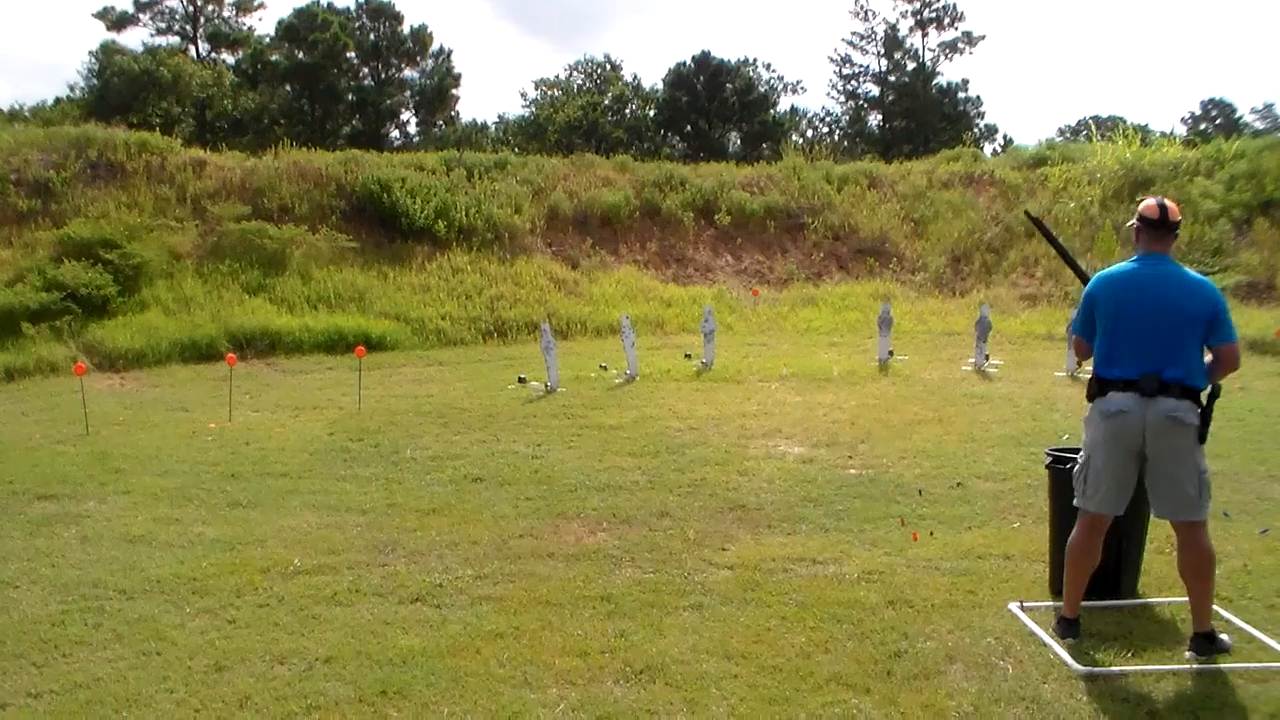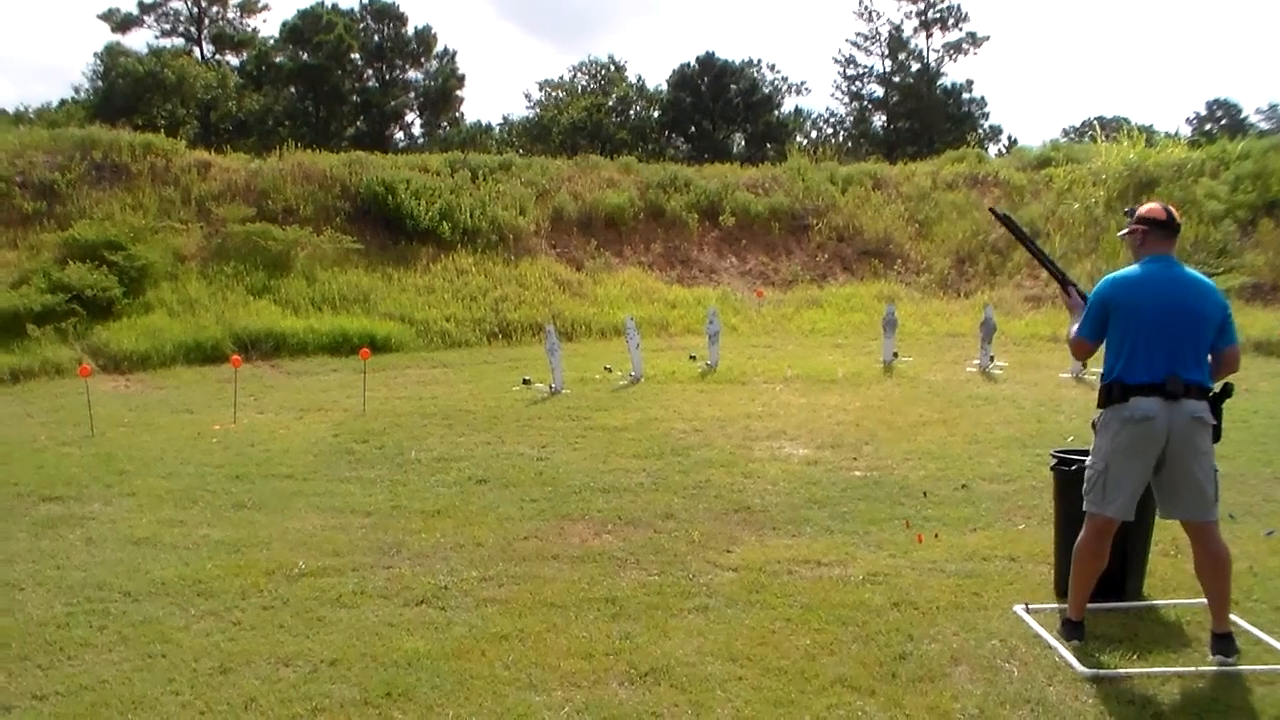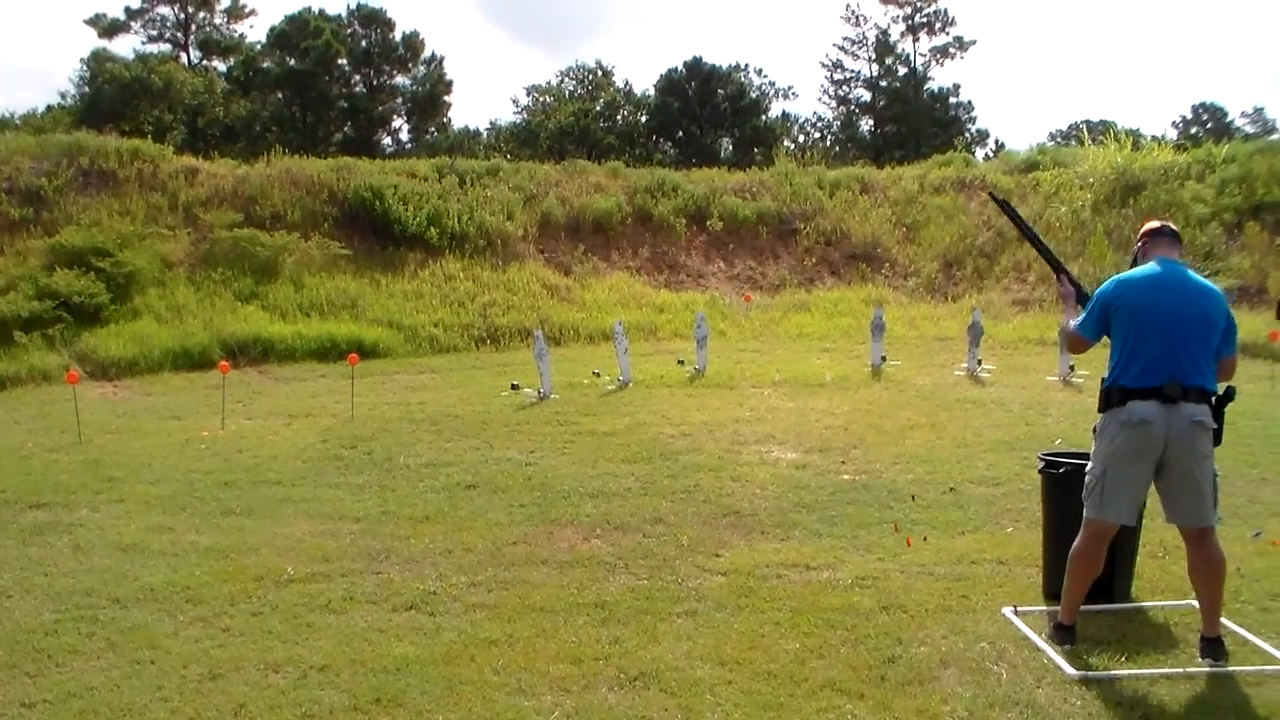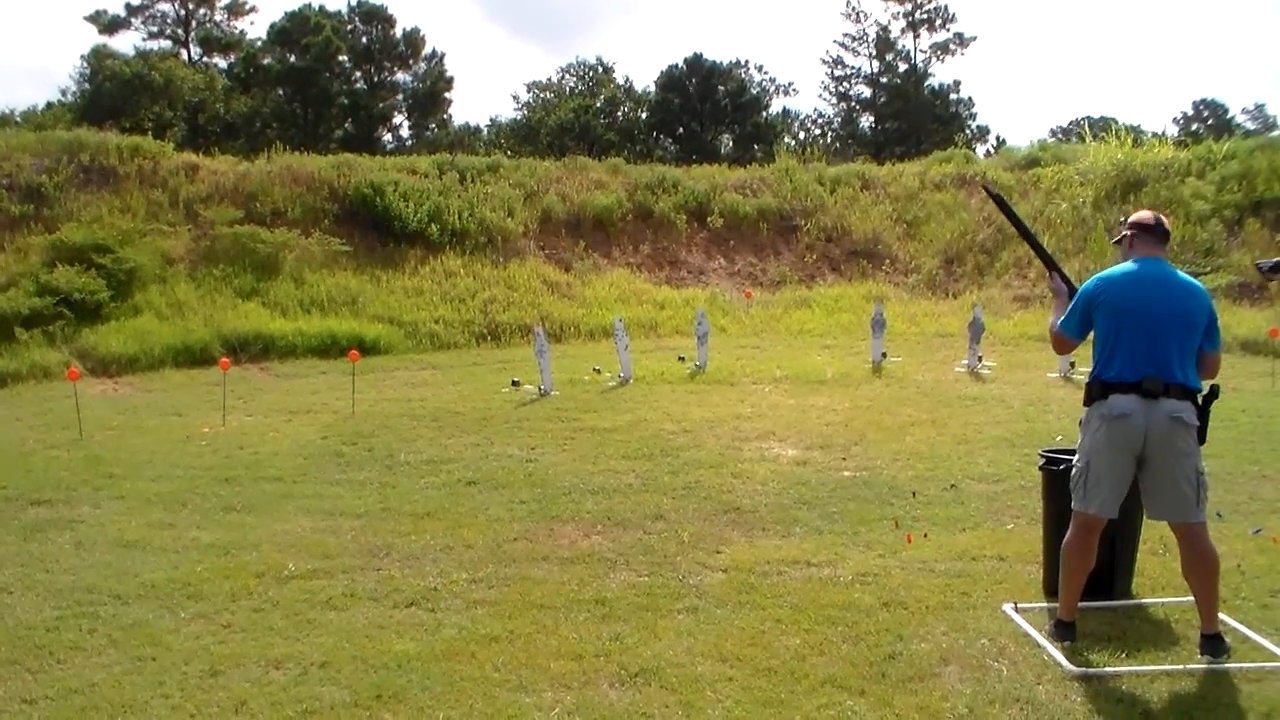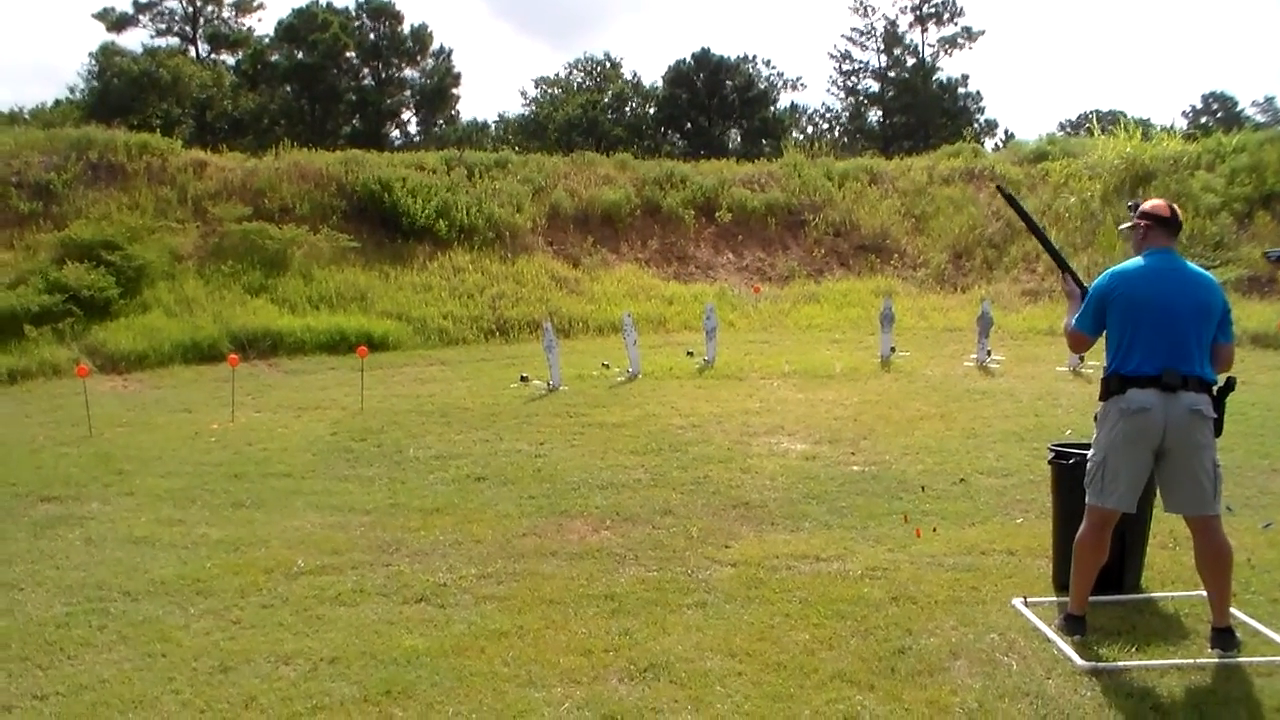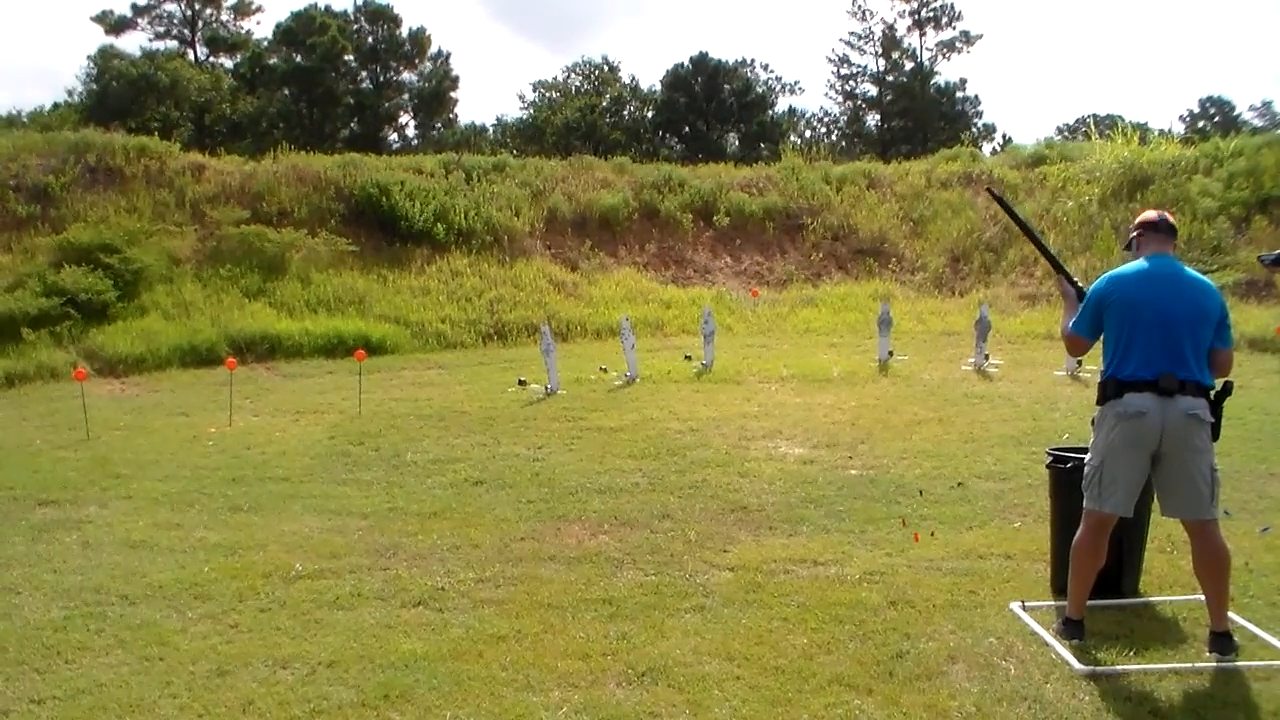
dt=0.5s
person 1, frame 1
left shoulder: (1104, 283)
right shoulder: (1202, 290)
left elbow: (1081, 350)
right elbow: (1229, 360)
left hip: (1114, 408)
right hip: (1174, 413)
left knee: (1091, 520)
right knee: (1191, 527)
left ankle: (1068, 618)
right ankle: (1202, 634)
person 1, frame 2
left shoulder: (1115, 286)
right shoulder: (1209, 292)
left elbow: (1080, 349)
right elbow: (1230, 362)
left wrist: (1076, 312)
left hip: (1130, 413)
right hip: (1190, 415)
left knee: (1100, 522)
right knee: (1204, 527)
left ankle: (1073, 621)
right ankle: (1223, 636)
person 1, frame 3
left shoulder: (1120, 286)
right shoulder: (1213, 296)
left elbow: (1075, 343)
right elbow: (1226, 369)
left wrist: (1069, 304)
left hip: (1131, 417)
right hip: (1191, 419)
left knee: (1097, 528)
right knee: (1200, 532)
left ankle: (1064, 624)
right ankle: (1212, 638)
person 1, frame 4
left shoulder: (1102, 285)
right shoulder: (1197, 293)
left elbow: (1061, 343)
right elbow: (1209, 367)
left wrist: (1060, 300)
left hip: (1114, 412)
right hip: (1175, 415)
left knee: (1086, 521)
right knee: (1191, 528)
left ankle: (1065, 621)
right ankle: (1211, 634)
person 1, frame 5
left shoulder: (1115, 279)
right shoulder: (1209, 286)
left elbow: (1077, 342)
right elbow: (1224, 361)
left wrist: (1073, 299)
left hip: (1131, 405)
right hip: (1191, 407)
left knee: (1100, 515)
right knee: (1206, 521)
left ankle: (1075, 615)
right ankle: (1222, 628)
person 1, frame 6
left shoulder: (1112, 284)
right shoulder: (1208, 291)
left elbow: (1075, 345)
right elbow: (1223, 365)
left wrist: (1070, 302)
left hip: (1128, 410)
right hip: (1189, 413)
left knee: (1097, 519)
right knee: (1203, 525)
left ankle: (1073, 619)
right ankle: (1221, 632)
